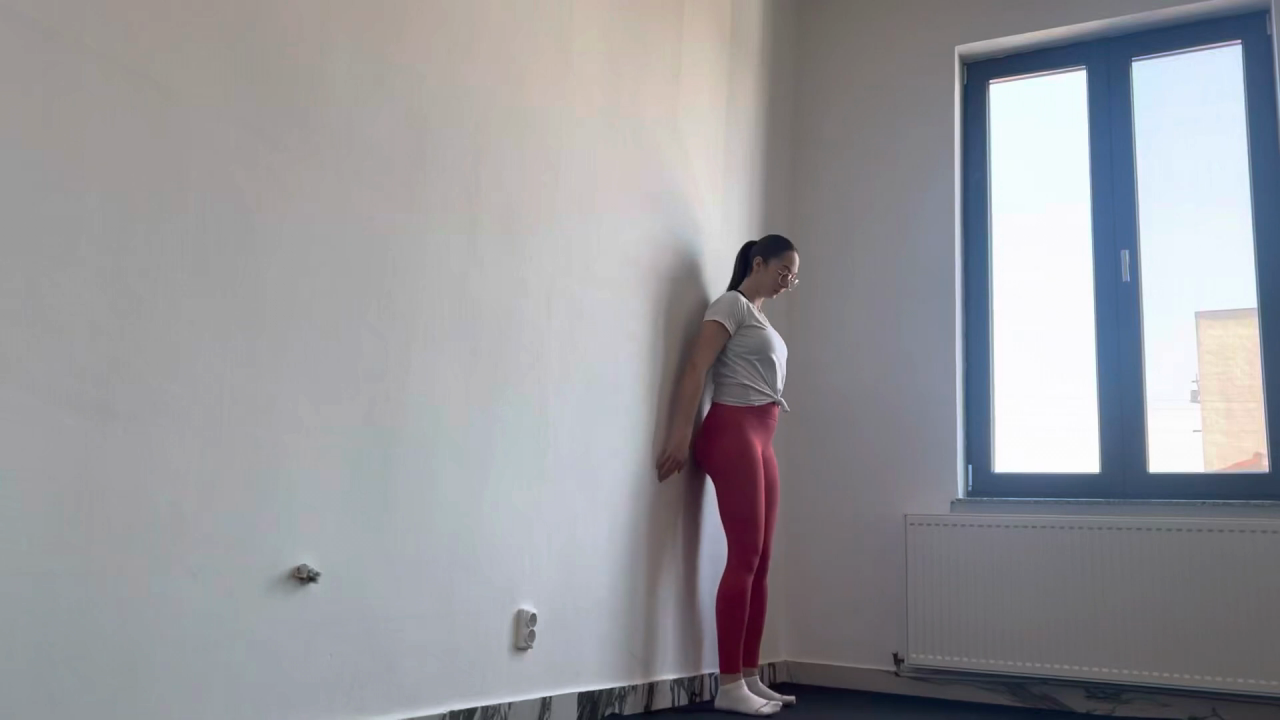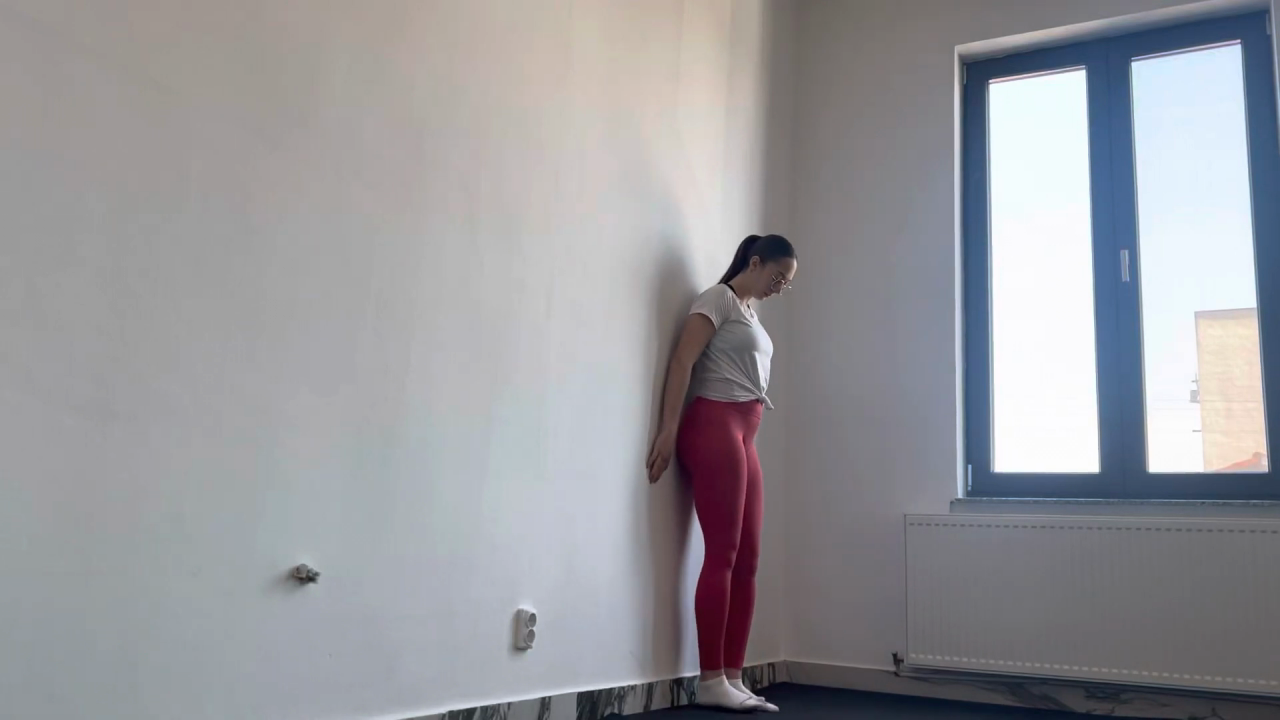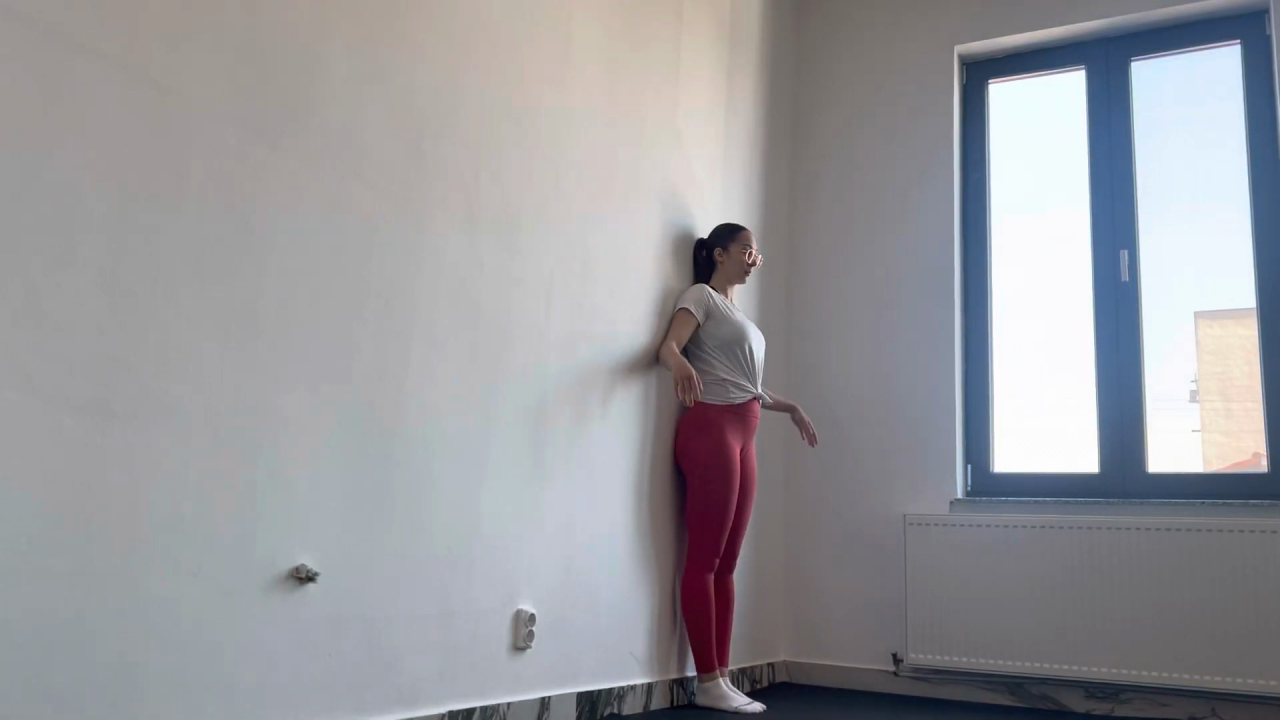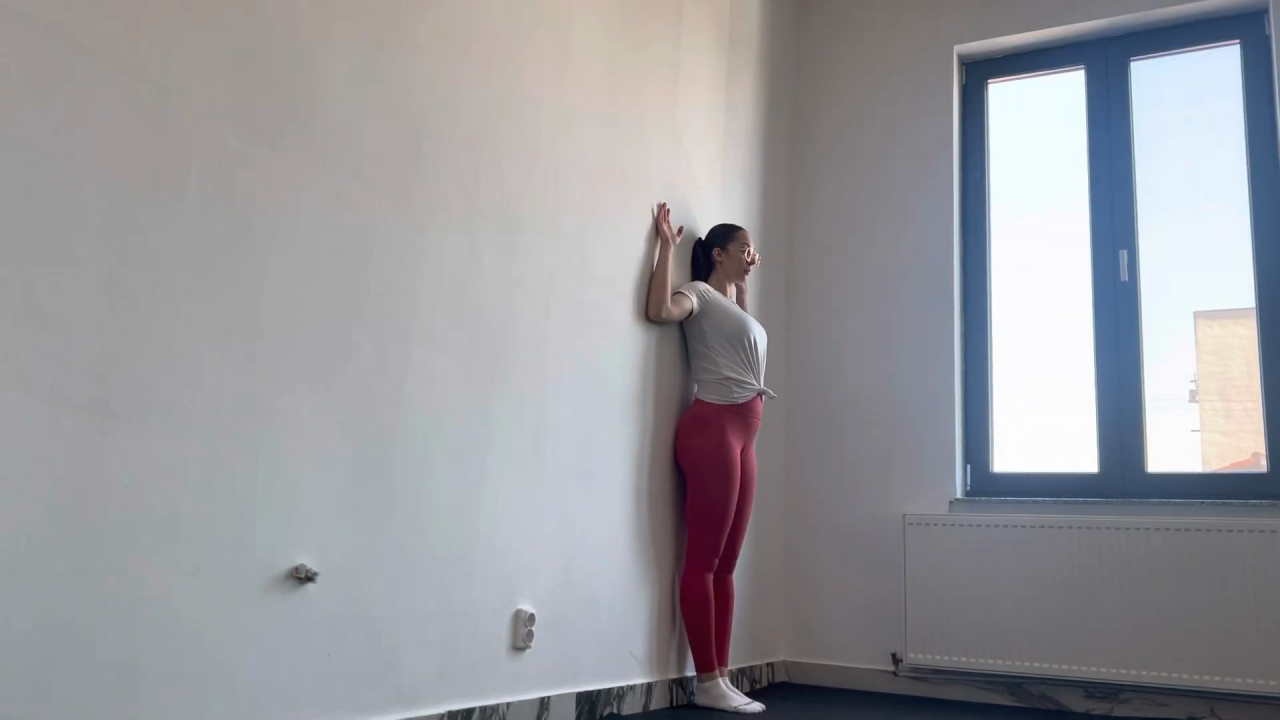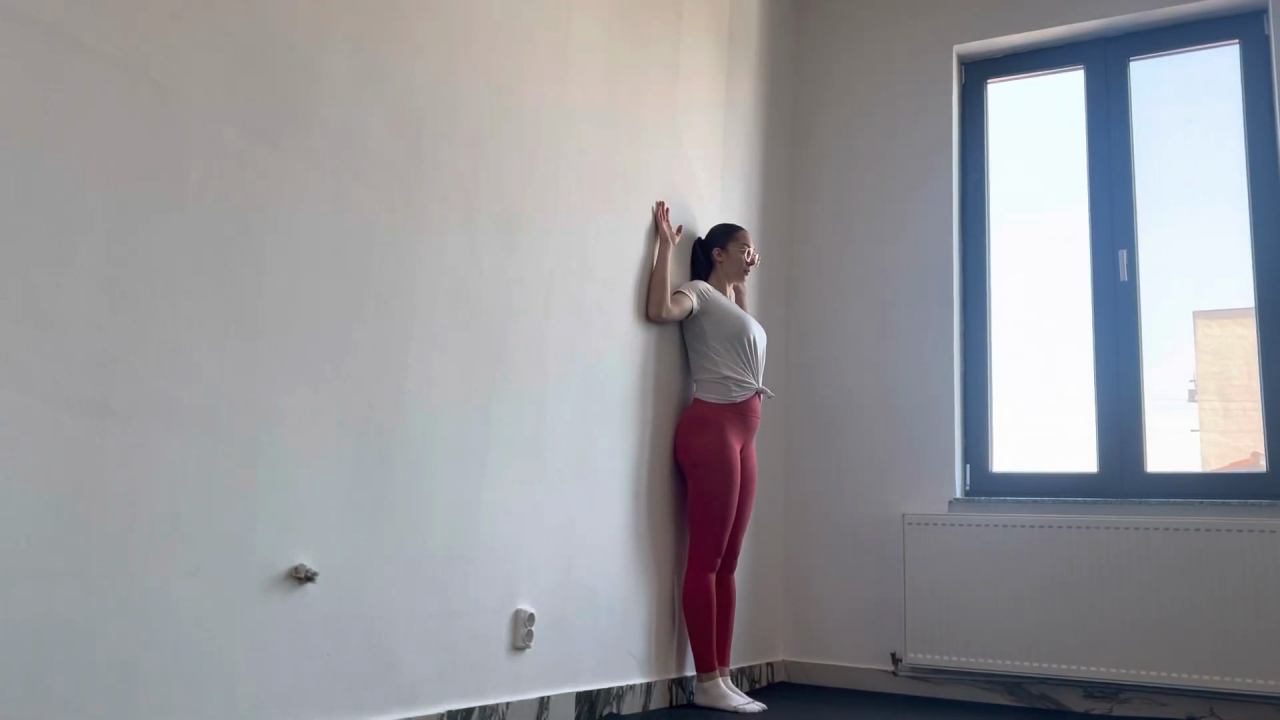
dt=1s
person 1, frame 1
left shoulder: (761, 317)
right shoulder: (731, 305)
right elbow: (696, 367)
right wrist: (680, 433)
left hip: (759, 437)
right hip: (733, 431)
left knee: (760, 560)
right knee: (745, 555)
left ankle: (750, 678)
person 1, frame 2
left shoulder: (749, 313)
right shoulder: (718, 299)
right elbow: (682, 362)
left wrist: (741, 439)
right wrist: (668, 430)
left hip: (743, 433)
right hip: (714, 426)
left knee: (746, 558)
right knee: (722, 553)
left ankle: (732, 678)
right ankle: (711, 680)
person 1, frame 3
left shoulder: (733, 308)
right shoulder: (700, 296)
right elbow: (668, 344)
left wrist: (789, 406)
right wrist: (677, 362)
left hip: (741, 433)
right hip: (710, 429)
left knee: (726, 562)
right knee: (704, 558)
left ankle: (721, 678)
right ankle: (708, 682)
person 1, frame 4
left shoulder: (728, 302)
right shoulder: (698, 294)
right elbow: (659, 310)
left wrist: (742, 287)
right wrist: (666, 246)
left hip: (740, 435)
right hip: (712, 428)
left knee: (725, 563)
right knee: (703, 560)
left ankle: (721, 678)
right ankle: (706, 682)
person 1, frame 5
left shoulder: (728, 301)
right shoulder: (698, 293)
right elbow: (660, 310)
left wrist: (740, 284)
right wrist: (666, 245)
left hip: (740, 434)
right hip: (712, 428)
left knee: (727, 562)
right knee: (705, 560)
left ankle: (722, 677)
right ankle: (707, 682)
